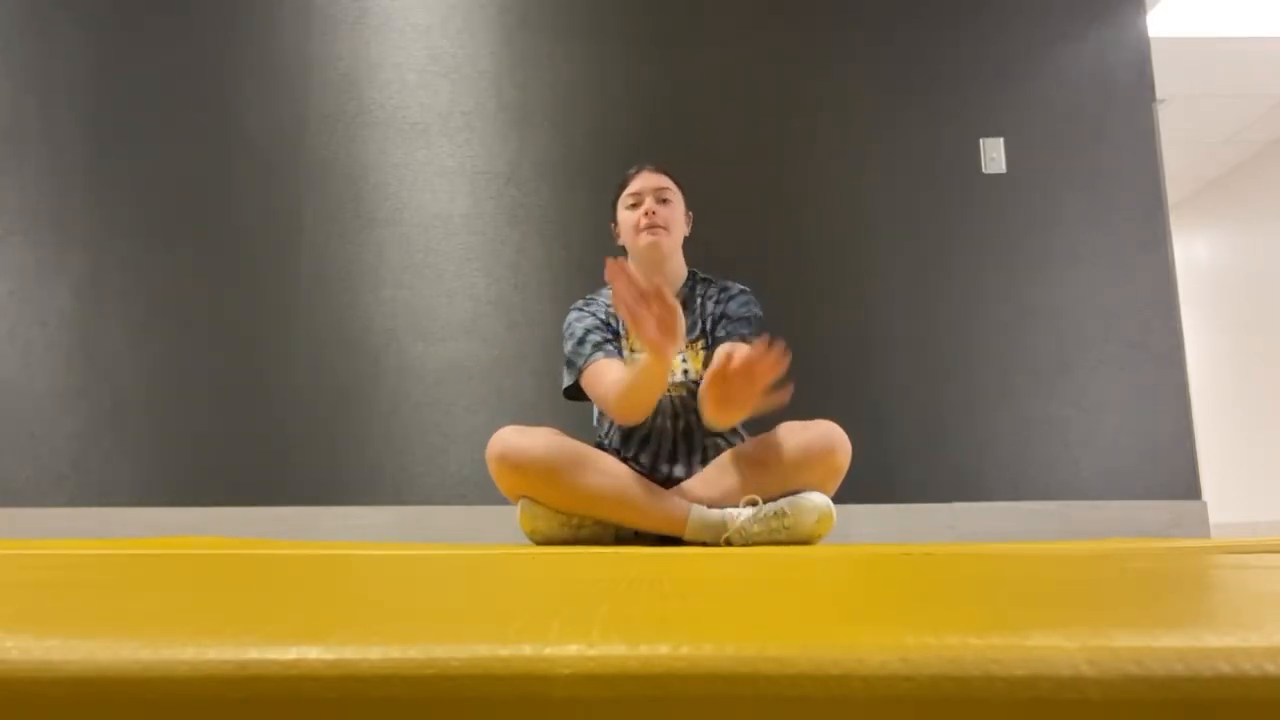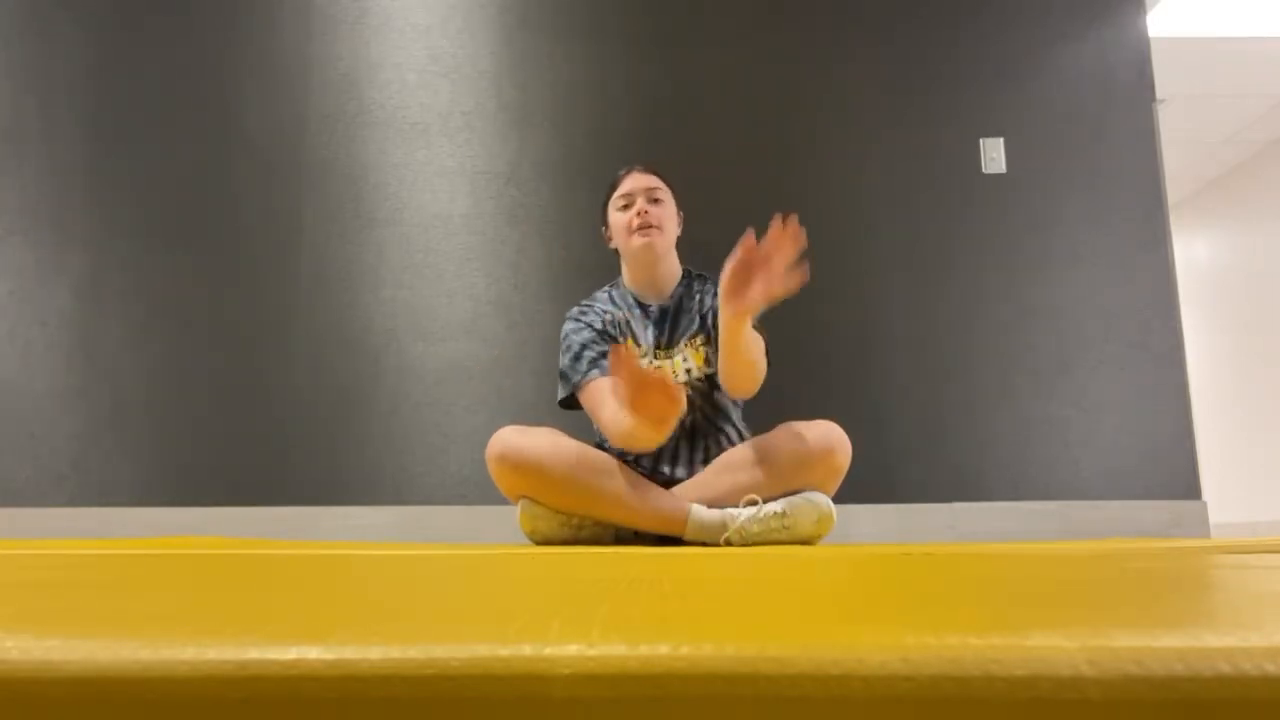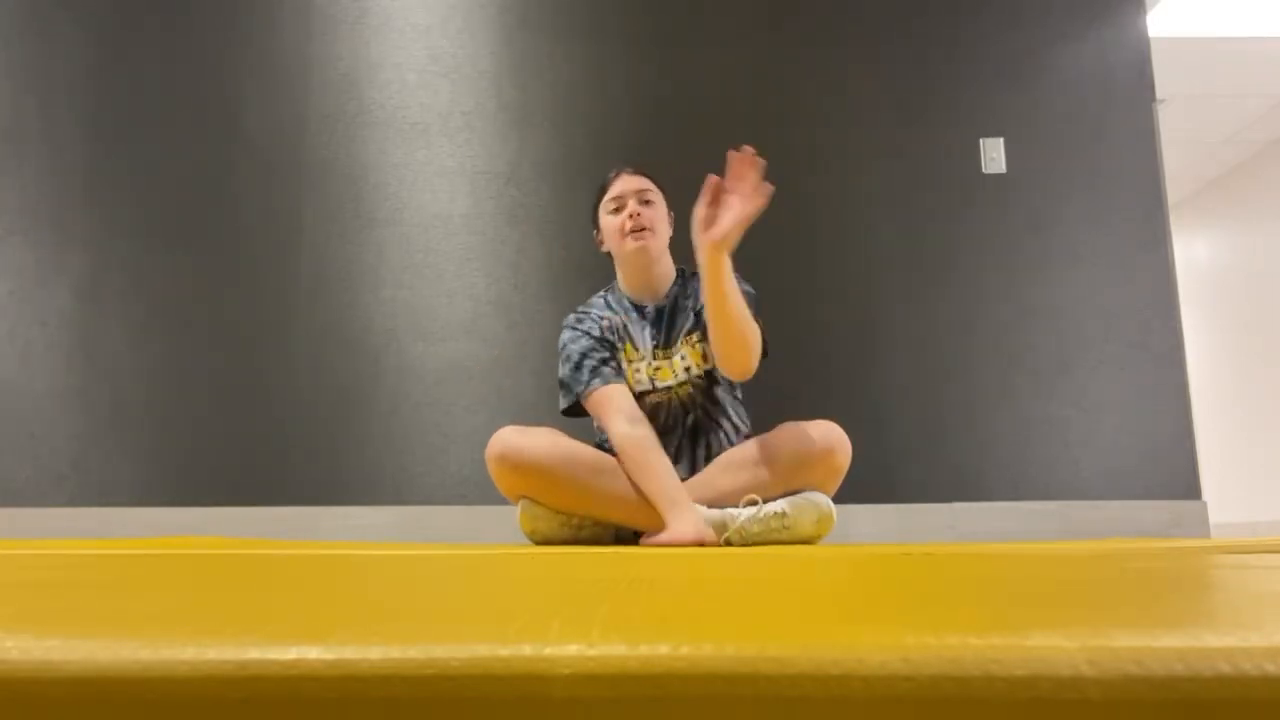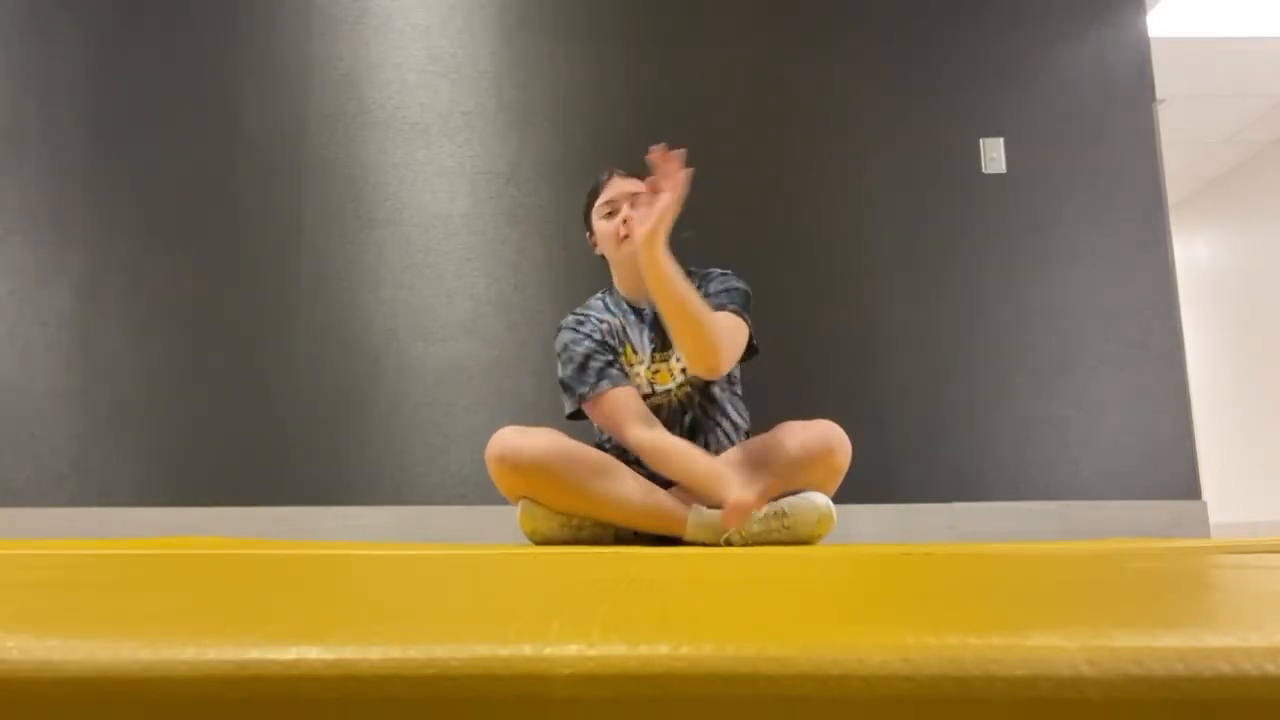
dt=0.1s
person 1, frame 1
left shoulder: (729, 302)
right shoulder: (590, 315)
left elbow: (721, 410)
right elbow: (623, 408)
left wrist: (722, 400)
right wrist: (659, 352)
right hip: (628, 489)
left knee: (828, 442)
right knee: (509, 447)
left ankle: (597, 523)
right ankle: (723, 525)
person 1, frame 2
left shoulder: (719, 300)
right shoulder: (586, 322)
left elbow: (744, 382)
right elbow: (617, 426)
left wrist: (736, 314)
right wrist: (648, 425)
right hip: (629, 491)
left knee: (827, 442)
right knee: (509, 447)
left ankle: (599, 523)
right ankle: (725, 526)
person 1, frame 3
left shoulder: (721, 292)
right shoulder: (584, 328)
left elbow: (740, 366)
right elbow: (624, 424)
left wrist: (714, 252)
right wrist: (677, 511)
right hip: (631, 489)
left knee: (829, 442)
right knee: (508, 447)
left ankle: (604, 520)
right ankle: (727, 521)
person 1, frame 4
left shoulder: (717, 287)
right shoulder: (582, 329)
left elbow: (713, 360)
right elbow: (641, 433)
left wrist: (651, 253)
right wrist: (726, 486)
right hip: (627, 488)
left knee: (827, 443)
right knee: (509, 448)
left ankle: (604, 522)
right ankle: (711, 524)
